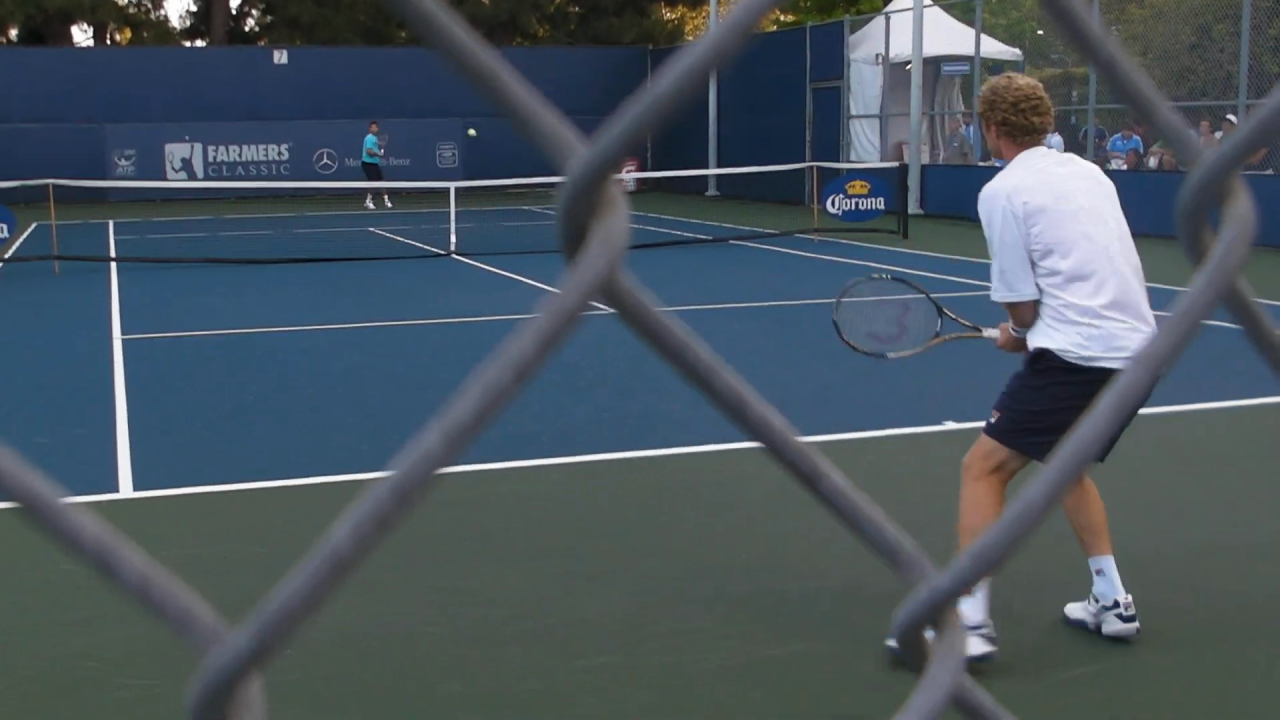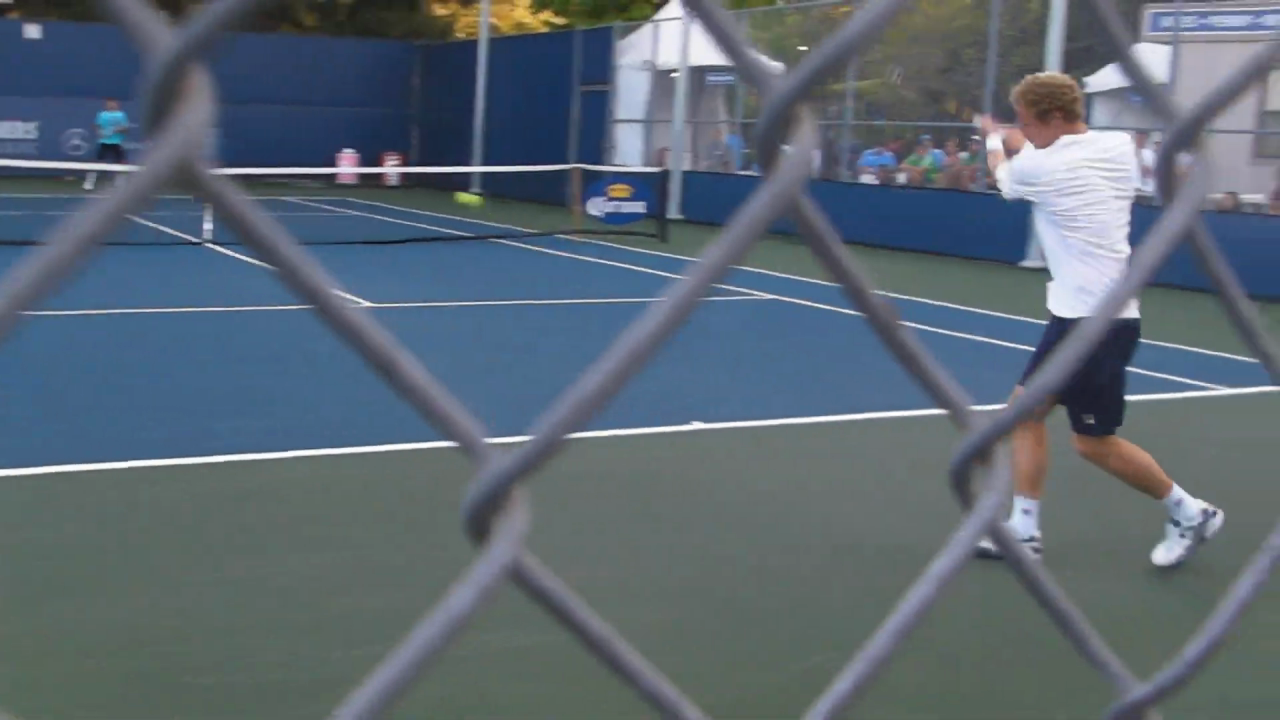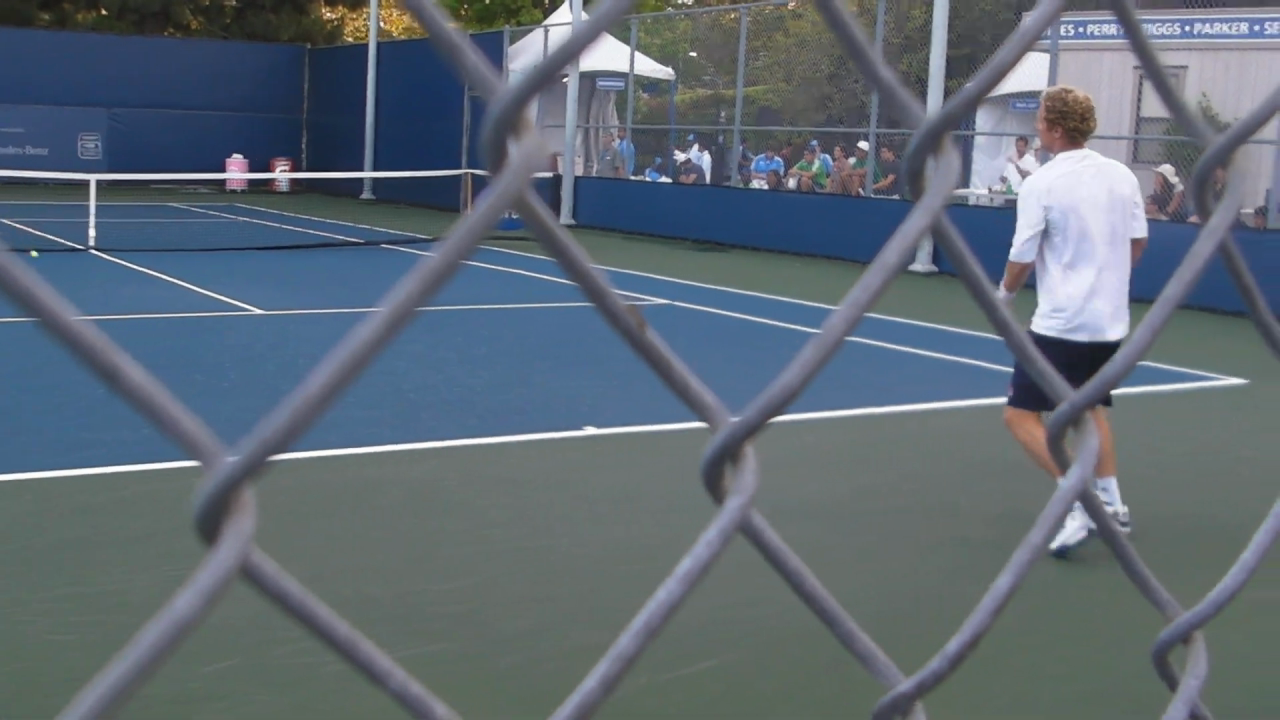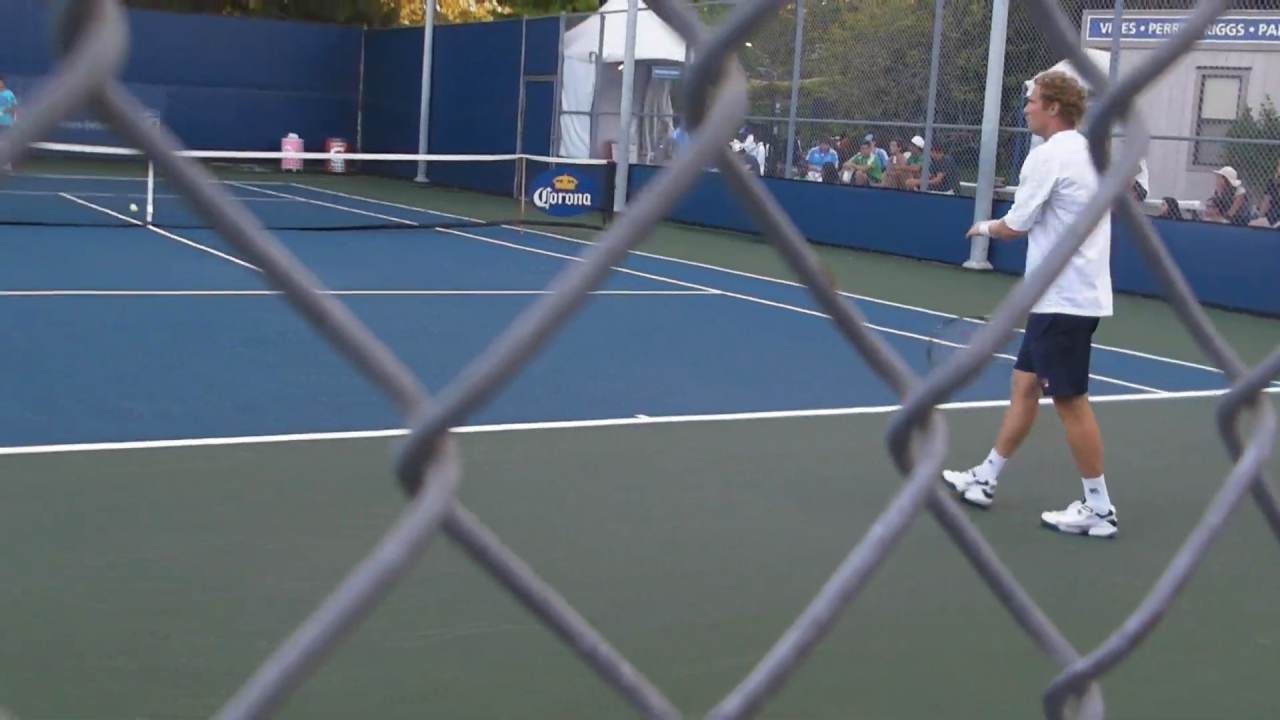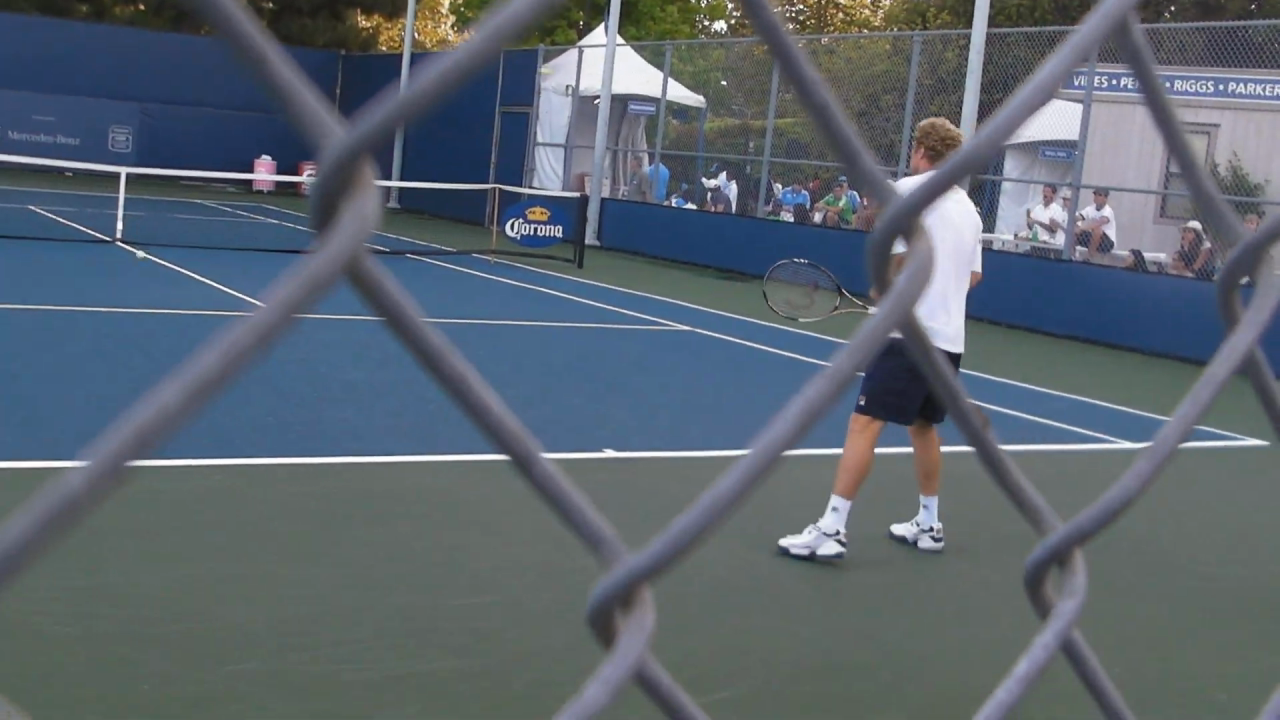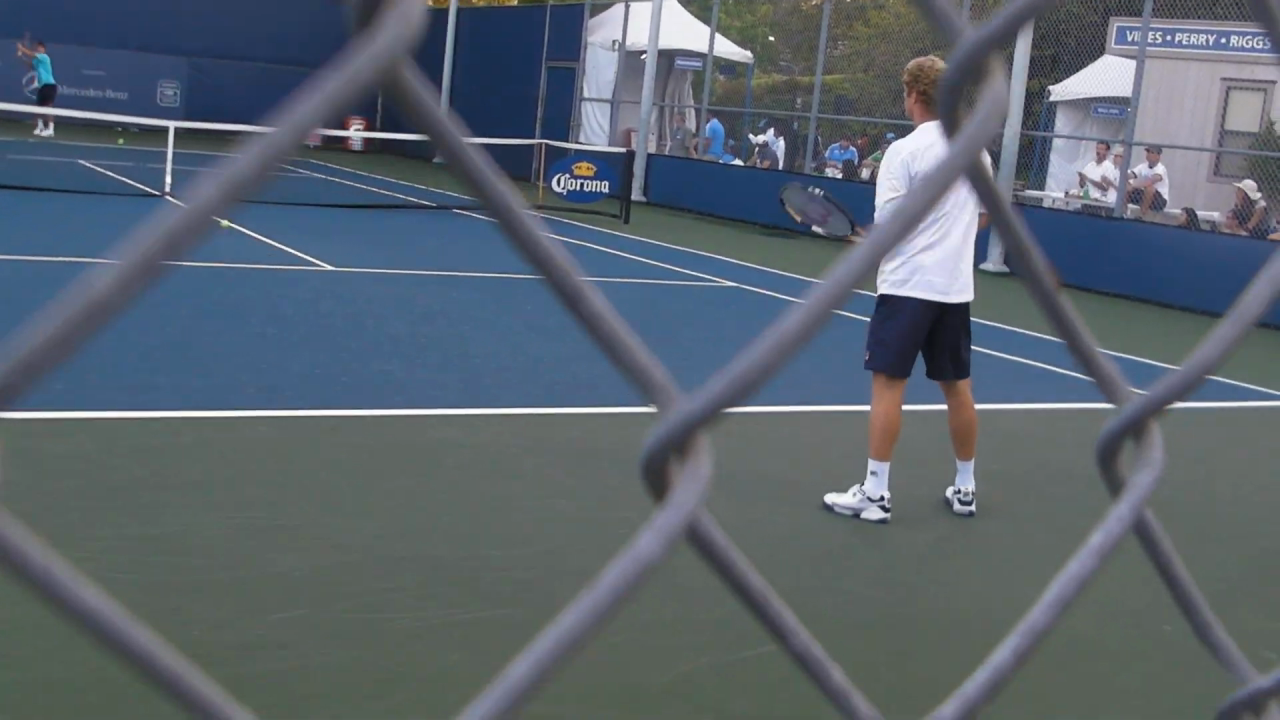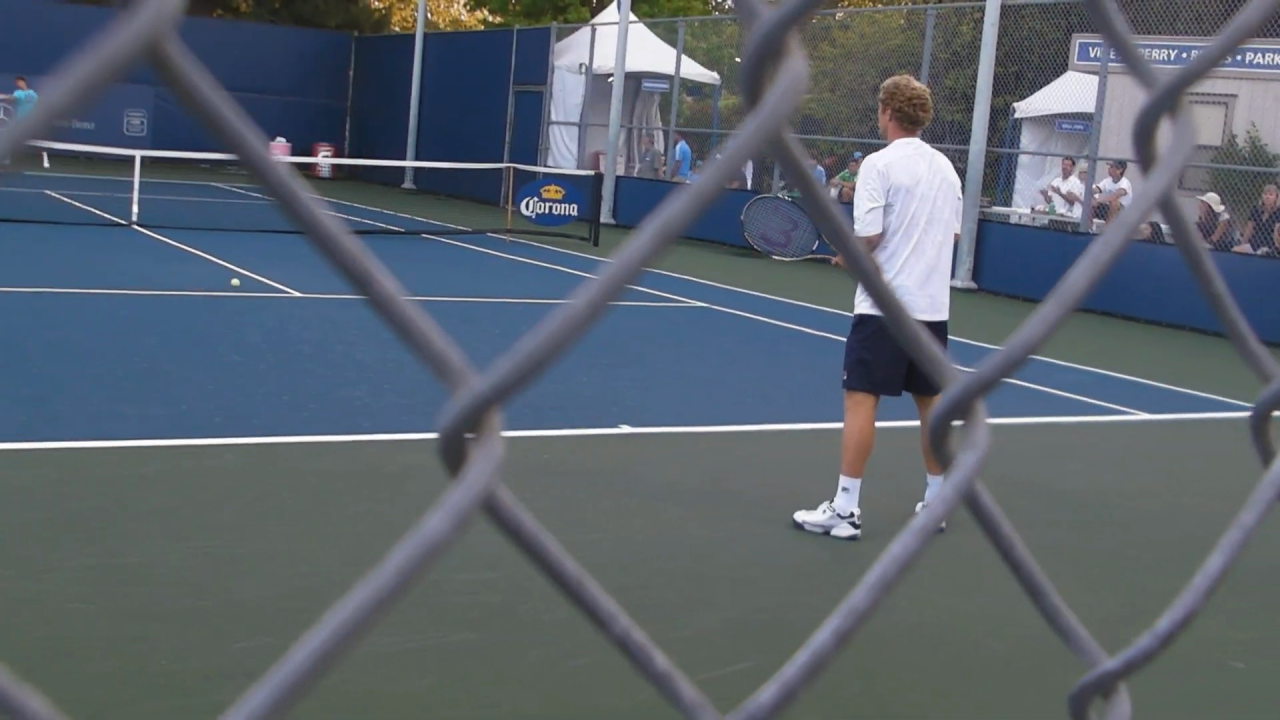
dt=0.7s
person 1, frame 1
left shoulder: (1001, 193)
right shoulder: (1092, 173)
left elbow: (1022, 304)
left wrist: (1017, 336)
left hip: (1073, 354)
right hip: (1134, 350)
left knee: (982, 469)
left ankle: (969, 621)
right ankle: (1113, 602)
person 1, frame 2
left shoulder: (1037, 166)
right shoulder: (1116, 149)
left elbow: (1005, 178)
left wrist: (994, 140)
left hip: (1091, 319)
right hip: (1079, 314)
left knee: (1096, 443)
right knee: (1027, 410)
left ankle: (1191, 515)
right ankle: (1022, 529)
person 1, frame 3
left shoulder: (1041, 185)
right shoulder: (1122, 175)
left elbow: (1022, 259)
right elbow: (1138, 242)
left wrist: (1004, 294)
left hip: (1061, 325)
right hip: (1111, 321)
left knee: (1021, 416)
right knee: (1091, 408)
left ankle: (1081, 506)
right ankle: (1111, 507)
person 1, frame 4
left shoulder: (1047, 155)
right shoulder: (1087, 153)
left elbow: (1015, 226)
left wrist: (985, 228)
left hip: (1065, 300)
right hip: (1071, 293)
left knee: (1070, 401)
right knee: (1025, 384)
left ankle: (1099, 509)
right ankle: (986, 478)
person 1, frame 5
left shoulder: (907, 189)
right shoulder: (968, 206)
left elbow: (896, 256)
right elbow: (973, 275)
right hip: (949, 335)
left knee: (865, 424)
right knee: (924, 427)
left ankle: (831, 530)
right ankle: (928, 525)
person 1, frame 6
left shoulder: (904, 151)
right shoulder: (977, 149)
left elbow: (887, 226)
right elbow: (982, 216)
left hip: (908, 284)
right hip: (955, 286)
left knee: (887, 383)
right knee: (957, 387)
left ankle: (875, 493)
right ankle: (965, 489)
person 1, frame 7
left shoulder: (879, 164)
right shoulder: (945, 167)
left elbow: (867, 237)
right elbow: (950, 234)
left wrist: (848, 256)
left hip: (885, 304)
right hip: (933, 305)
left knee: (861, 400)
right knee: (929, 402)
left ankle: (845, 509)
right ankle: (935, 501)
